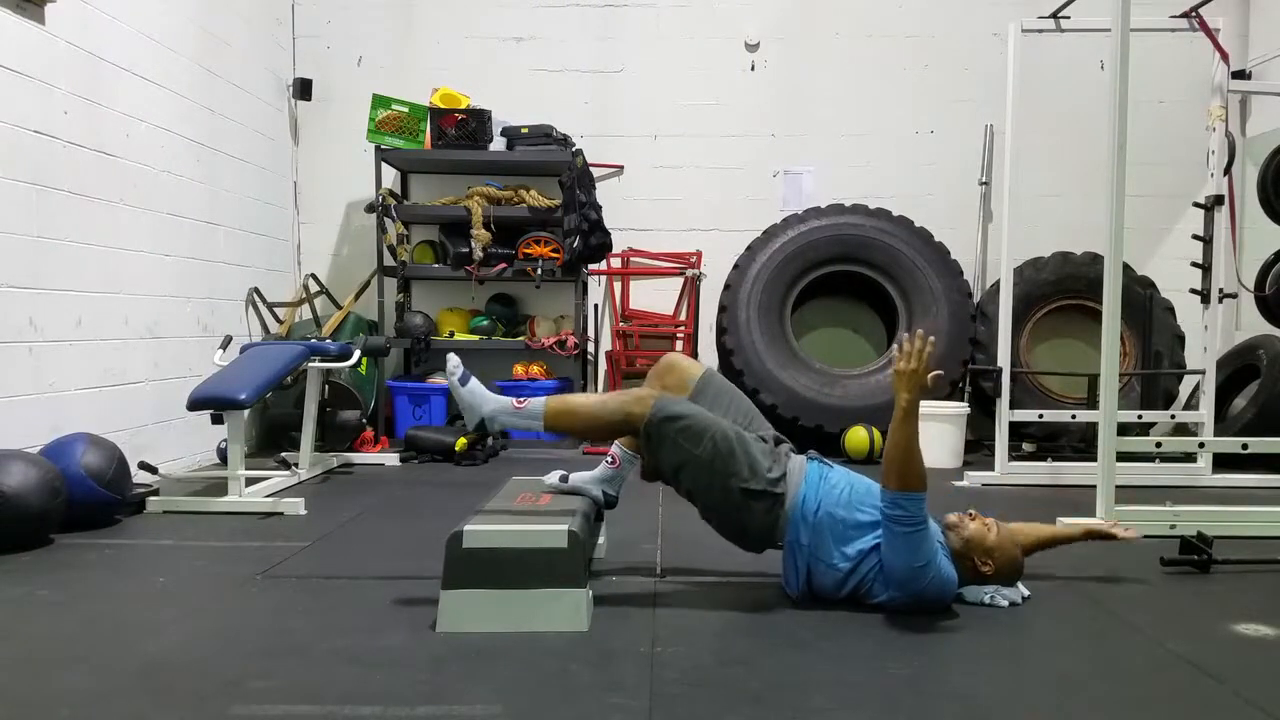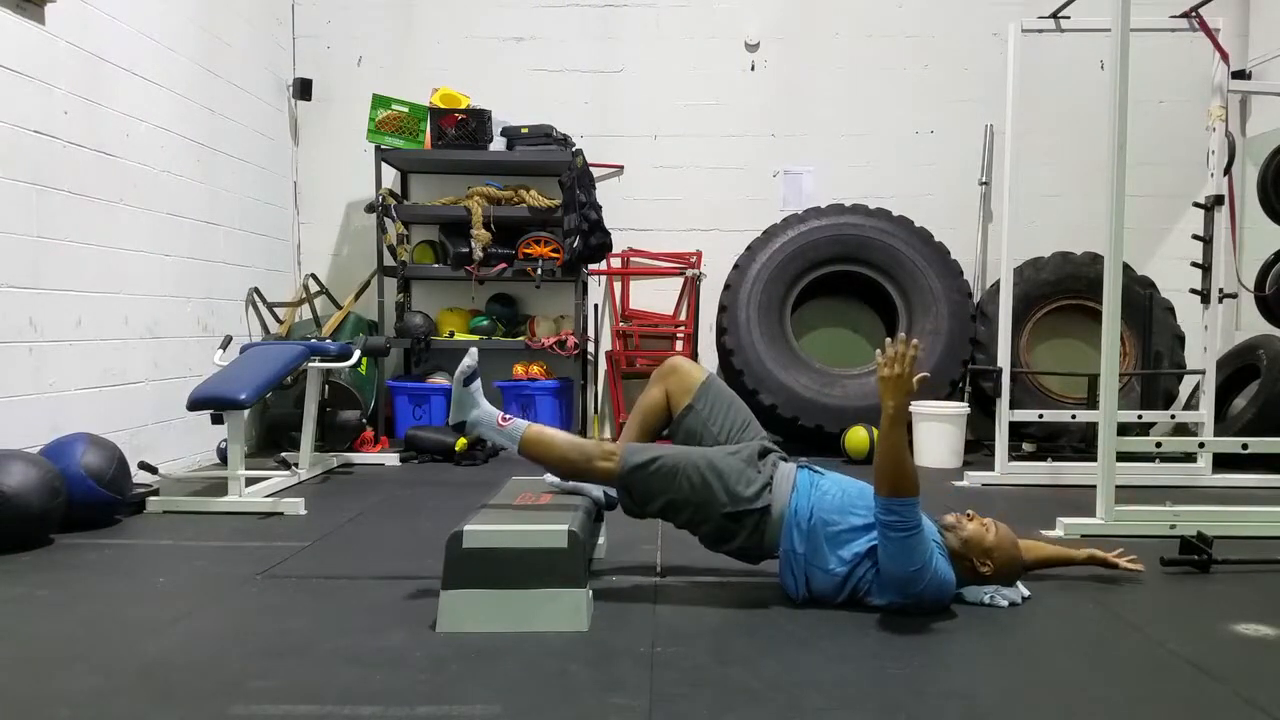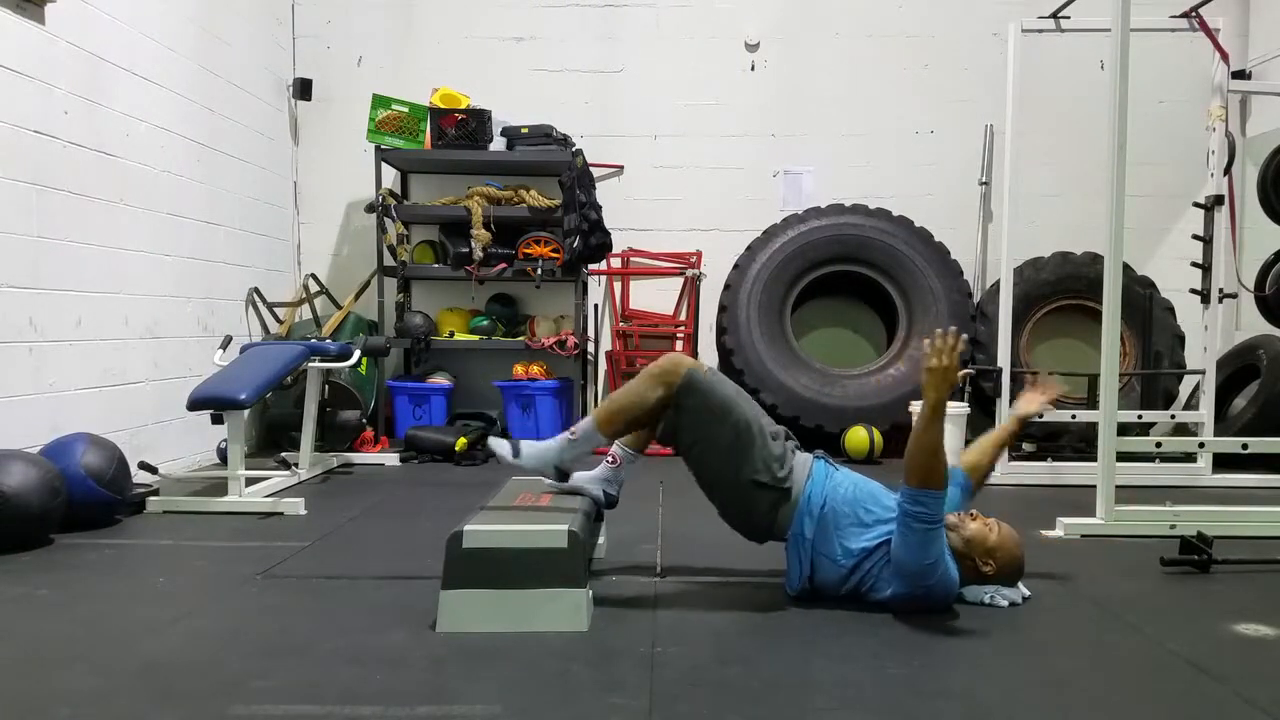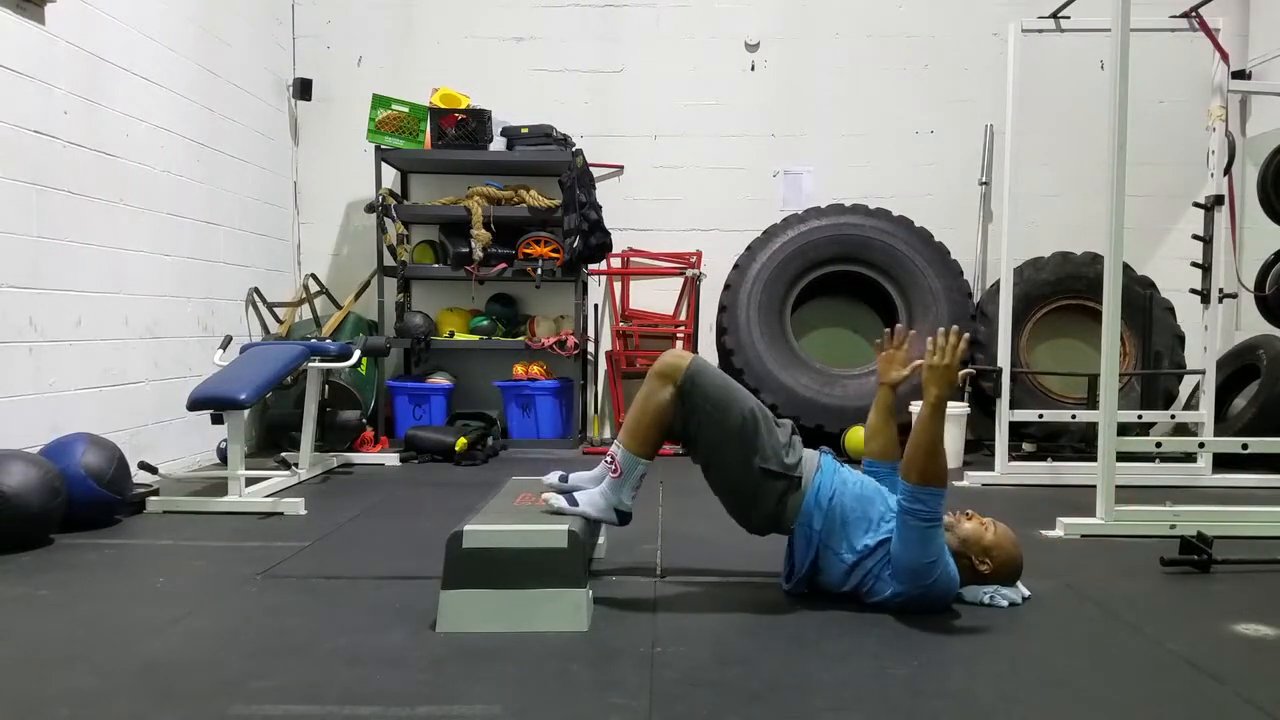
dt=0.5s
person 1, frame 1
left shoulder: (928, 576)
right shoulder: (944, 546)
left elbow: (902, 502)
right elbow: (1015, 533)
left wrist: (907, 403)
right wrist: (1084, 528)
left hip: (766, 495)
right hip: (783, 467)
left knee: (639, 406)
right knee: (671, 367)
left ankle: (496, 411)
right ankle: (606, 480)
person 1, frame 2
left shoulder: (926, 577)
right shoulder: (939, 545)
left elbow: (896, 508)
right elbow: (1016, 552)
left wrist: (894, 410)
right wrist: (1086, 553)
left hip: (756, 509)
right hip: (773, 473)
left knee: (605, 457)
right knee: (675, 370)
left ankle: (487, 419)
right ankle: (608, 487)
person 1, frame 3
left shoulder: (930, 576)
right shoulder: (940, 532)
left elbow: (923, 496)
right elbow: (960, 478)
left wrist: (933, 399)
right wrist: (1016, 422)
left hip: (774, 490)
right hip: (793, 474)
left knee: (670, 371)
right knee: (671, 376)
left ankle: (553, 457)
right ankle: (603, 479)
person 1, frame 4
left shoulder: (931, 578)
right shoulder: (908, 528)
left elbow: (923, 497)
right elbow: (883, 471)
left wrist: (936, 398)
right wrist: (887, 389)
left hip: (780, 482)
right hip: (795, 468)
left knee: (673, 370)
right knee: (675, 383)
left ankle: (614, 495)
right ankle: (608, 476)
